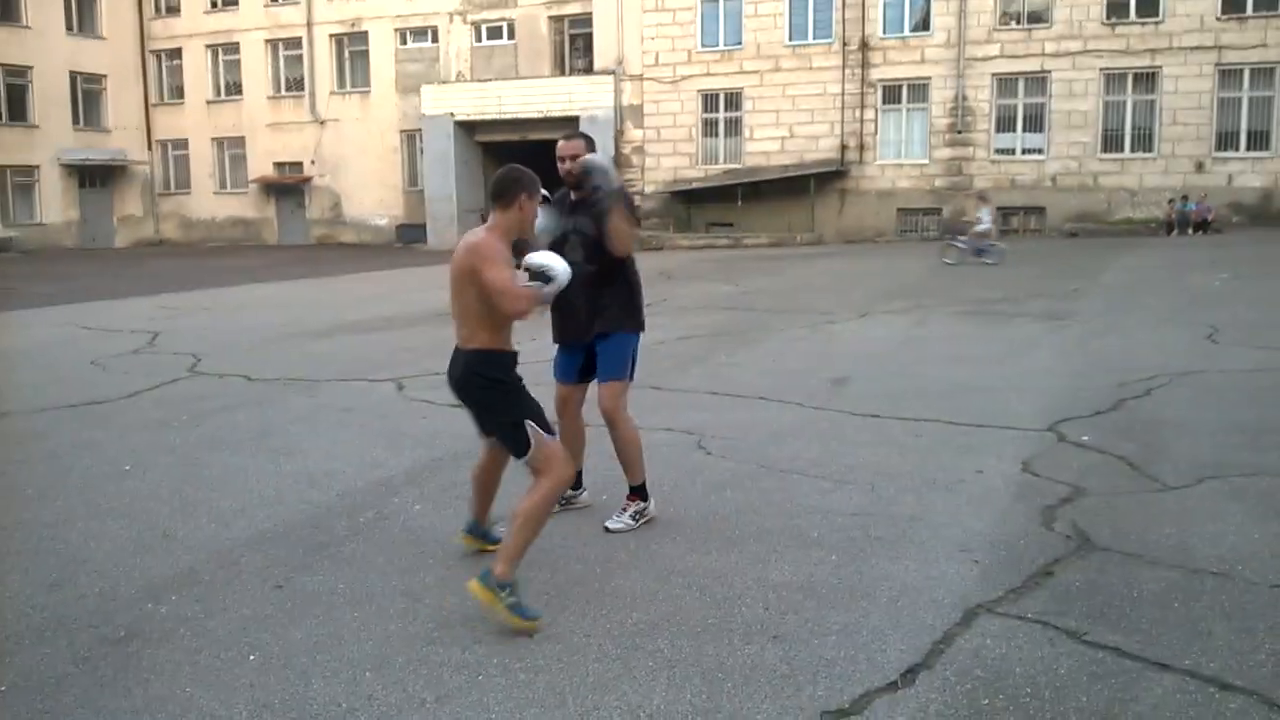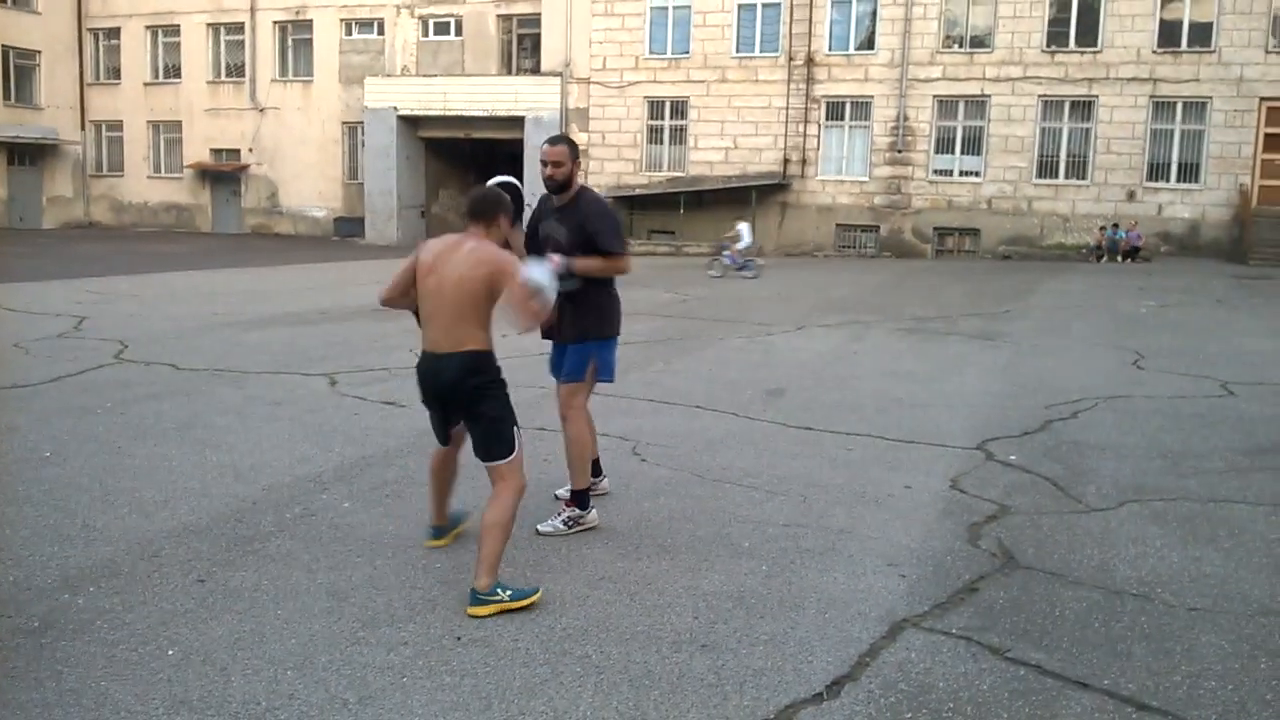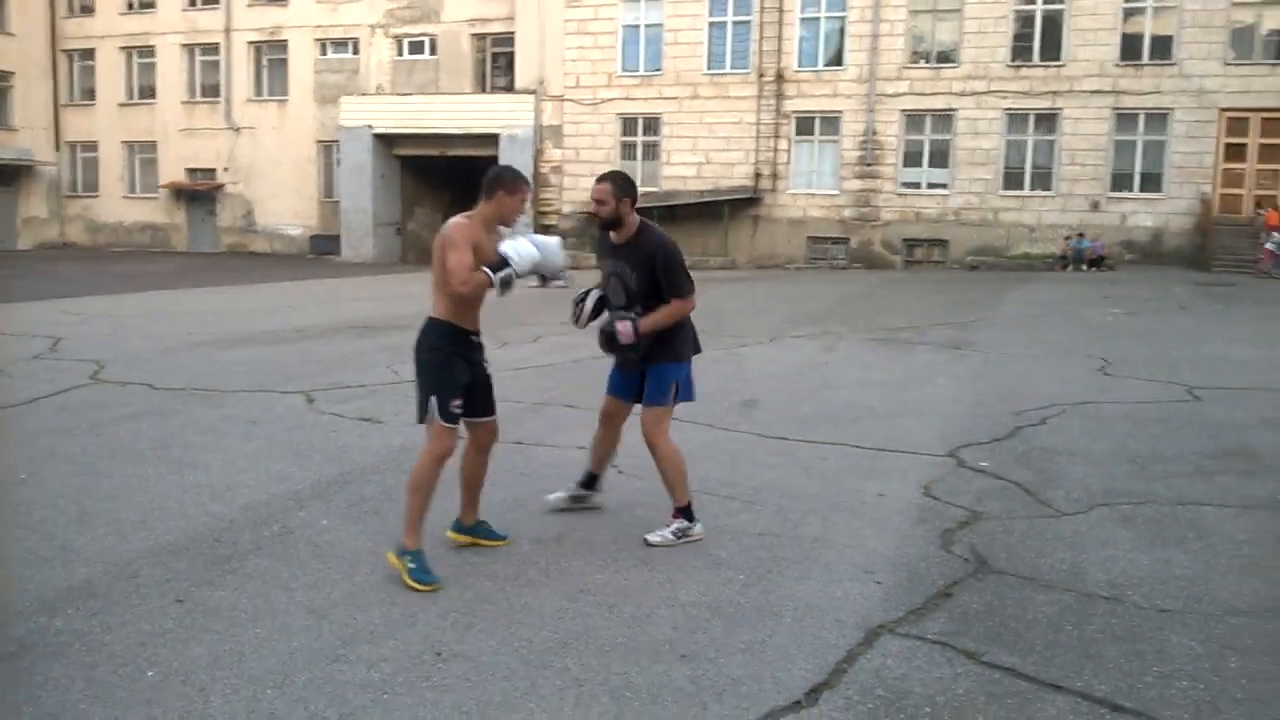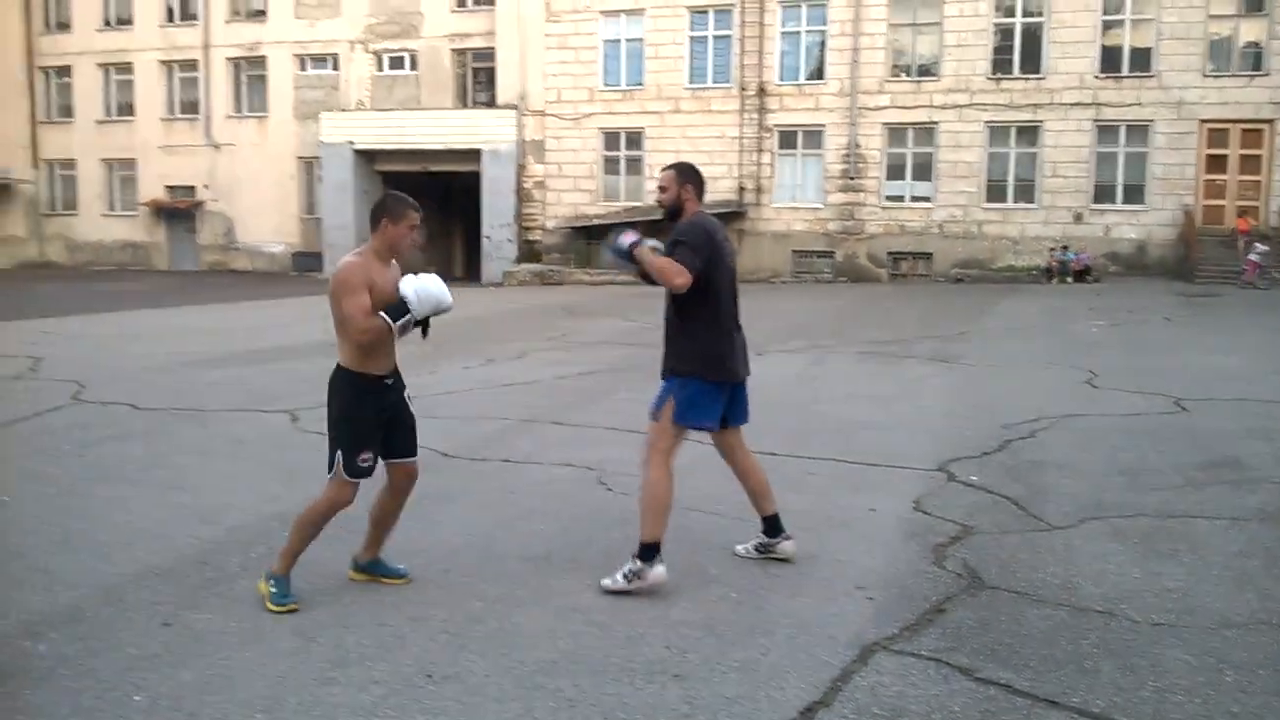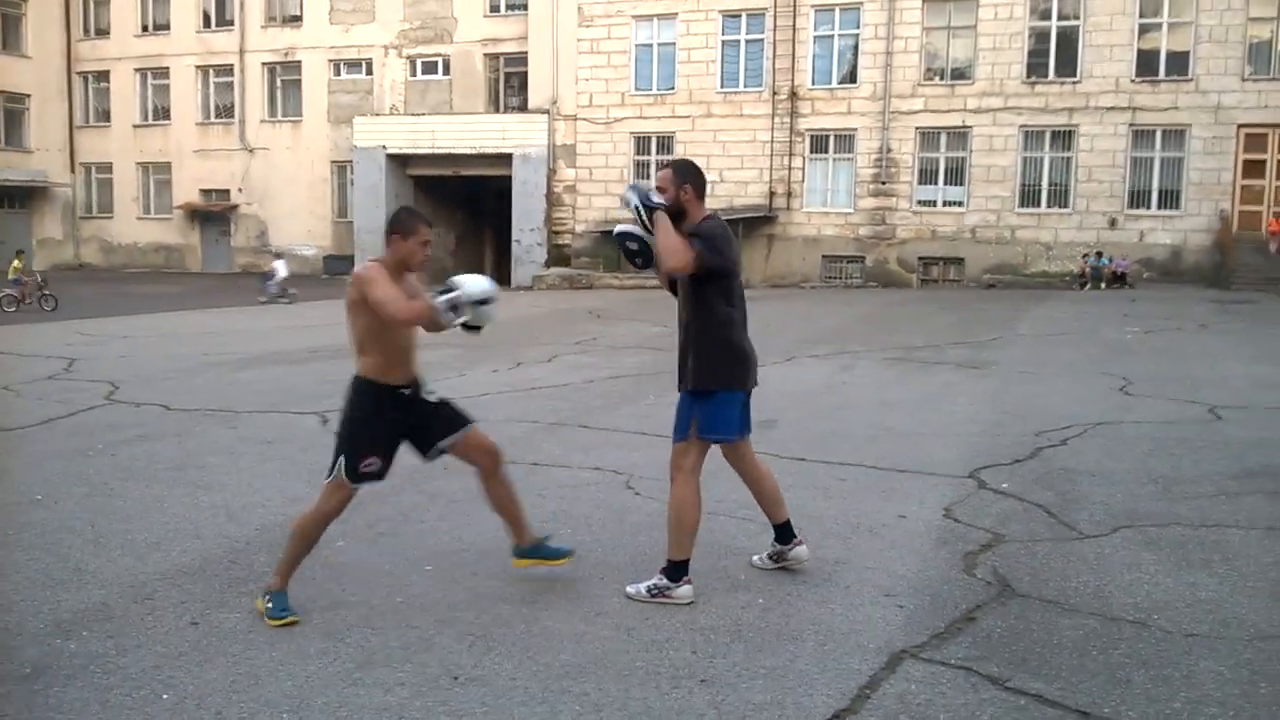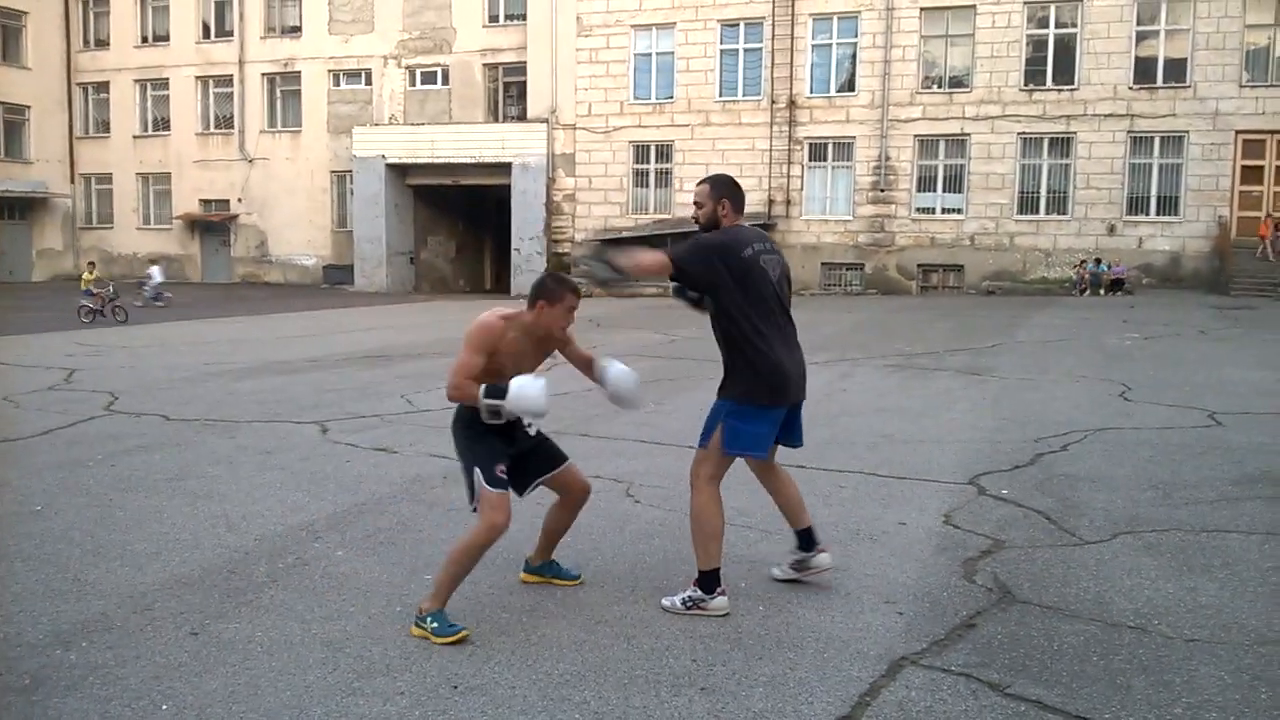
dt=0.7s
person 1, frame 1
left shoulder: (478, 241)
right shoulder: (487, 247)
right elbow: (515, 305)
left wrist: (526, 282)
right wrist: (545, 289)
left hip: (465, 366)
right hip: (489, 370)
left knee: (500, 444)
right knee: (556, 471)
left ankle: (478, 527)
right ankle: (500, 577)
person 1, frame 2
left shoulder: (429, 249)
right shoulder: (499, 259)
left elbow: (389, 297)
right elbow: (530, 317)
right wrist: (539, 295)
left hip: (430, 369)
right hip: (475, 372)
left knee: (450, 441)
right knee: (509, 481)
left ankle: (440, 523)
right ankle: (485, 589)
person 1, frame 3
left shoulder: (491, 233)
right shoulder: (459, 229)
left elbow: (496, 270)
right elbow: (461, 286)
left wrist: (529, 261)
right wrist: (504, 268)
left hip: (469, 343)
right hip: (443, 343)
left knee: (486, 433)
right knee: (442, 443)
left ankle: (467, 522)
right ankle: (408, 546)
person 1, frame 4
left shoulder: (390, 267)
right shoulder: (352, 270)
right elbow: (362, 332)
left wrist: (416, 311)
right wrist: (405, 309)
left hip: (390, 383)
right hip: (355, 388)
left knee: (405, 475)
right knee: (340, 494)
left ankle: (368, 558)
right ankle: (278, 573)
person 1, frame 5
left shoulder: (411, 279)
right shoulder: (368, 276)
left elbow: (434, 321)
right elbow: (408, 314)
left wrist: (453, 311)
right wrist: (453, 305)
left hip: (413, 393)
right hip: (371, 399)
left knee: (487, 454)
right knee: (334, 501)
left ankle: (526, 543)
right ankle: (276, 586)
person 1, frame 6
left shoulder: (552, 333)
right shoulder: (490, 327)
left elbow: (584, 362)
right elbow: (456, 388)
left wrist: (609, 373)
right wrist: (501, 396)
left hip: (515, 425)
right hip: (479, 429)
left knee: (577, 487)
right knee: (494, 523)
left ankle: (538, 563)
right ankle: (429, 611)
person 2, frame 1
left shoulder: (613, 196)
right shoulder: (556, 203)
left elbow: (622, 247)
left wrist: (610, 189)
left hip: (616, 320)
right hip: (573, 321)
left knee: (611, 407)
right knee: (565, 402)
left ankle: (640, 498)
right ankle: (573, 488)
person 2, frame 2
left shoulder: (593, 207)
right shoulder: (545, 205)
left elbow: (620, 263)
right elbow: (530, 253)
left wrist: (568, 265)
left hip: (593, 323)
right hip: (564, 320)
left knee: (570, 405)
right knee: (570, 402)
left ankle: (581, 507)
right ankle: (594, 475)
person 2, frame 3
left shoulder: (658, 246)
right shoulder: (604, 238)
left elbow: (685, 301)
left wrist: (640, 327)
left hip: (665, 346)
right hip: (631, 345)
left knee: (654, 429)
right knee: (610, 415)
left ankle: (686, 519)
right ankle: (587, 488)
person 2, frame 4
left shoulder: (691, 228)
right shoulder: (712, 230)
left elbow: (679, 280)
left wrist: (639, 249)
right wrist: (650, 256)
left hip: (698, 362)
right hip: (726, 357)
left knee: (657, 451)
right knee: (732, 444)
left ankle: (647, 562)
right ankle: (776, 536)
person 2, frame 5
left shoulder: (709, 236)
right shoulder: (703, 233)
left elbow: (677, 264)
right elbow: (677, 278)
left wrist: (659, 217)
right wrist: (653, 234)
left hip: (715, 369)
right hip: (728, 364)
left knee: (684, 466)
right knee: (739, 452)
left ankle: (674, 578)
right ankle: (788, 542)
person 2, frame 6
left shoulder: (717, 246)
right shoulder: (763, 245)
left elbow: (655, 265)
left wrist: (613, 260)
right wrist: (709, 299)
left hip: (753, 384)
right hip: (786, 373)
left knee: (704, 476)
right knee: (764, 465)
left ankle: (708, 590)
right ankle: (810, 549)
